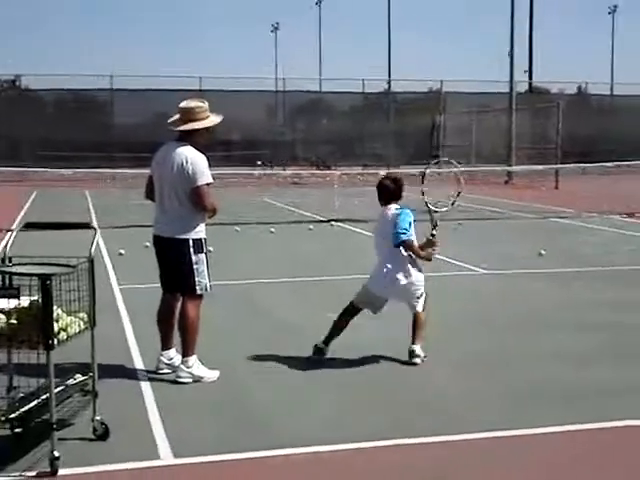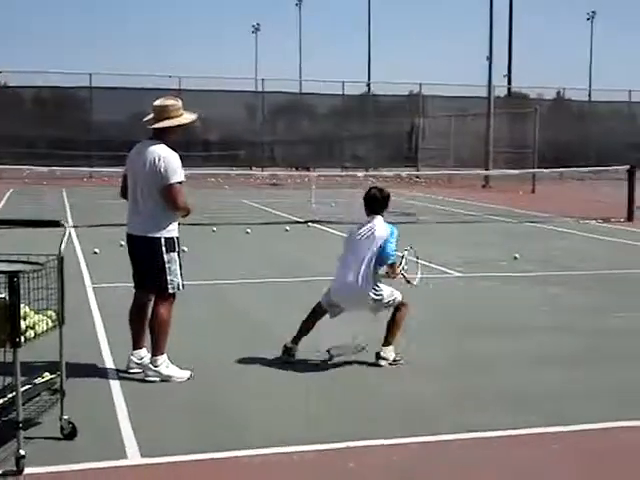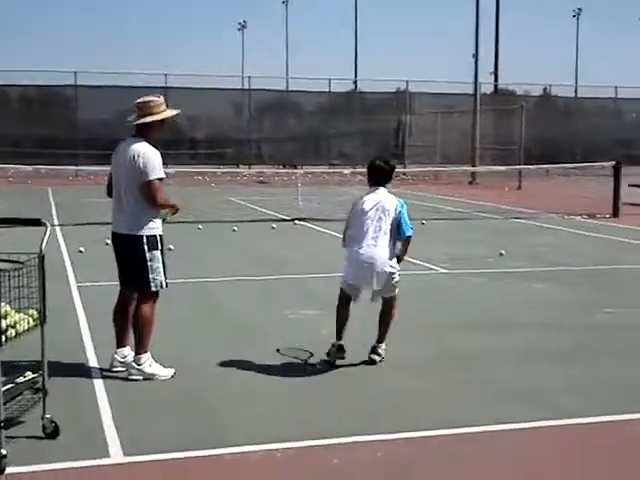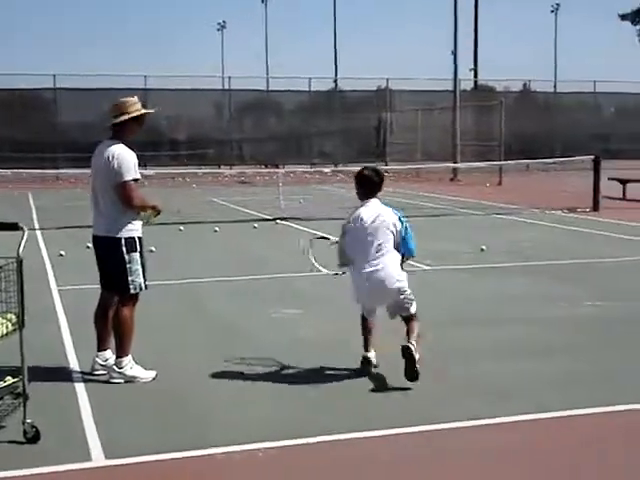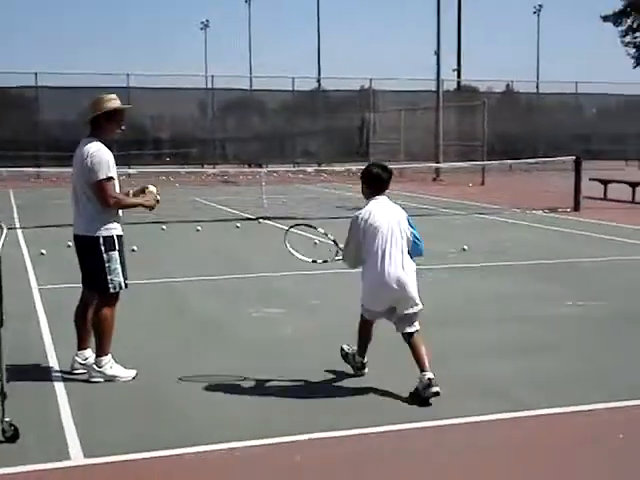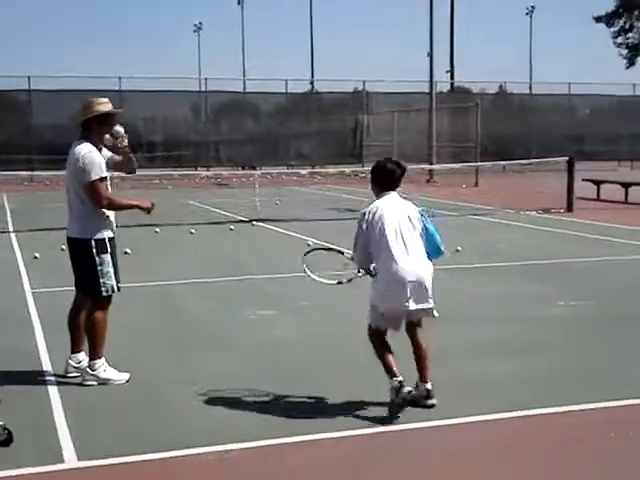
dt=0.2s
person 1, frame 1
left shoulder: (162, 152)
right shoulder: (195, 158)
left elbow: (150, 193)
right elbow: (205, 203)
right wrist: (214, 208)
left hip: (163, 234)
right hip: (186, 237)
left knee: (171, 295)
right knee: (192, 298)
left ankle: (167, 355)
right ankle: (188, 364)
person 1, frame 2
left shoulder: (136, 151)
right shoulder: (167, 156)
left elbow: (125, 192)
right elbow: (177, 202)
right wrist: (186, 208)
left hip: (136, 233)
right hip: (159, 236)
left knee: (143, 294)
right knee: (164, 298)
left ankle: (138, 355)
right ankle: (158, 363)
person 1, frame 3
left shoulder: (121, 148)
right shoulder: (148, 153)
left elbow: (111, 190)
right elbow: (156, 198)
right wrist: (172, 205)
left hip: (121, 231)
right hip: (142, 234)
left knee: (127, 293)
right knee: (147, 296)
left ankle: (122, 353)
right ankle: (141, 361)
person 1, frame 4
left shoulder: (101, 151)
right shoulder: (124, 155)
right elbow: (132, 200)
left wrist: (143, 206)
right wrist: (152, 205)
left hip: (103, 233)
right hip: (122, 236)
left knee: (109, 296)
right knee: (127, 299)
left ankle: (103, 357)
right ankle: (122, 364)
person 1, frame 5
left shoulder: (85, 148)
right shoulder: (100, 153)
right elbow: (108, 199)
left wrist: (131, 193)
right wrist: (142, 202)
left hip: (85, 232)
right hip: (101, 235)
left knee: (90, 294)
right knee: (108, 297)
left ankle: (83, 356)
right ankle: (102, 364)
person 1, frame 6
left shoulder: (89, 150)
right shoulder: (90, 154)
left elbow: (128, 167)
right elbow: (102, 200)
left wrist: (126, 152)
right wrist: (137, 204)
left hip: (80, 235)
right hip: (93, 237)
left knee: (83, 298)
right knee: (101, 300)
left ankle: (76, 359)
right ankle: (96, 366)
person 2, frame 1
left shoulder: (380, 221)
right shoulder: (403, 214)
right elbow: (406, 243)
left wrist: (423, 246)
right wrist: (422, 254)
left hip: (381, 278)
right hip: (408, 278)
left knee: (352, 309)
right knee: (418, 307)
left ankle: (324, 346)
right ankle: (416, 348)
person 2, frame 2
left shoulder: (355, 231)
right shoulder: (388, 230)
right elbow: (389, 260)
right wrist: (394, 272)
left hip: (342, 286)
right hip: (367, 289)
left knee: (319, 310)
right knee: (401, 305)
left ankle: (291, 347)
right ankle: (386, 351)
person 2, frame 3
left shoulder: (358, 203)
right shoulder: (396, 203)
left elbow: (346, 240)
right elbow: (406, 237)
right wrist: (398, 257)
left hip: (356, 261)
right hip: (382, 262)
left knee: (344, 298)
right knee: (389, 300)
left ankle: (338, 345)
right ankle: (378, 348)
person 2, frame 4
left shoulder: (352, 220)
right shoulder: (394, 216)
left elbow: (343, 260)
right elbow: (408, 253)
left hip: (364, 280)
right hip: (391, 278)
left knee: (368, 313)
right knee: (411, 317)
left ankle: (368, 355)
right ankle: (410, 345)
person 2, frame 5
left shoulder: (362, 216)
right shoulder: (400, 213)
left elbow: (351, 258)
right elbow: (416, 249)
left hip: (376, 281)
right hip: (405, 280)
left knee: (367, 317)
right knee: (411, 332)
left ankle: (359, 360)
right ankle: (427, 378)
person 2, frame 6
left shoulder: (370, 213)
right shoulder: (413, 209)
left elbow: (361, 258)
left wrist: (373, 267)
left hip: (392, 278)
right hip: (421, 274)
left knee: (377, 334)
right knee: (414, 329)
left ankle: (397, 383)
right ankle: (425, 388)
